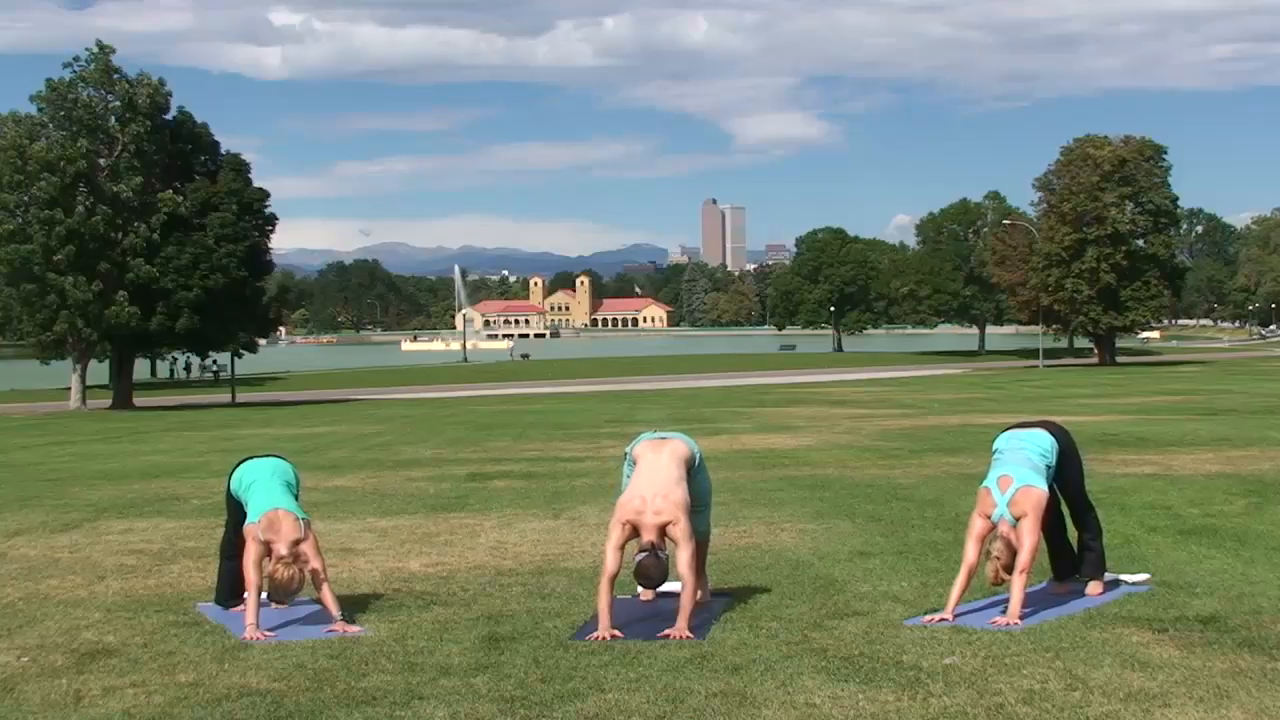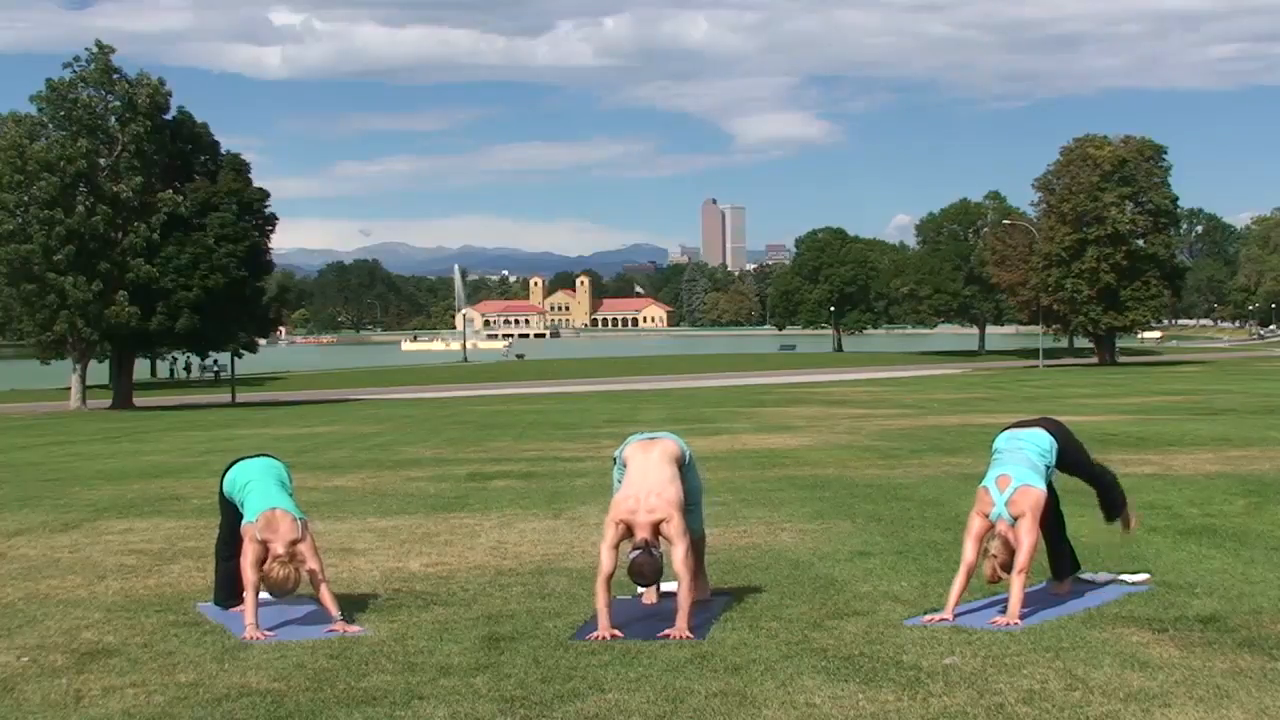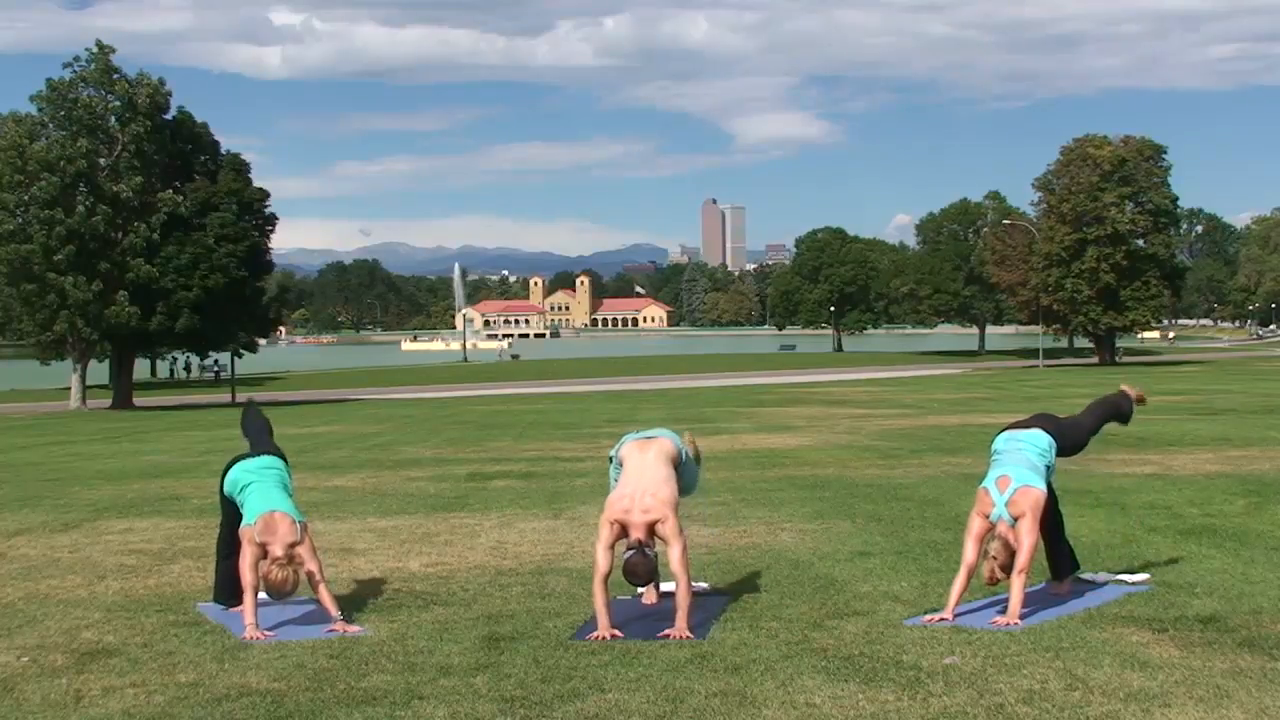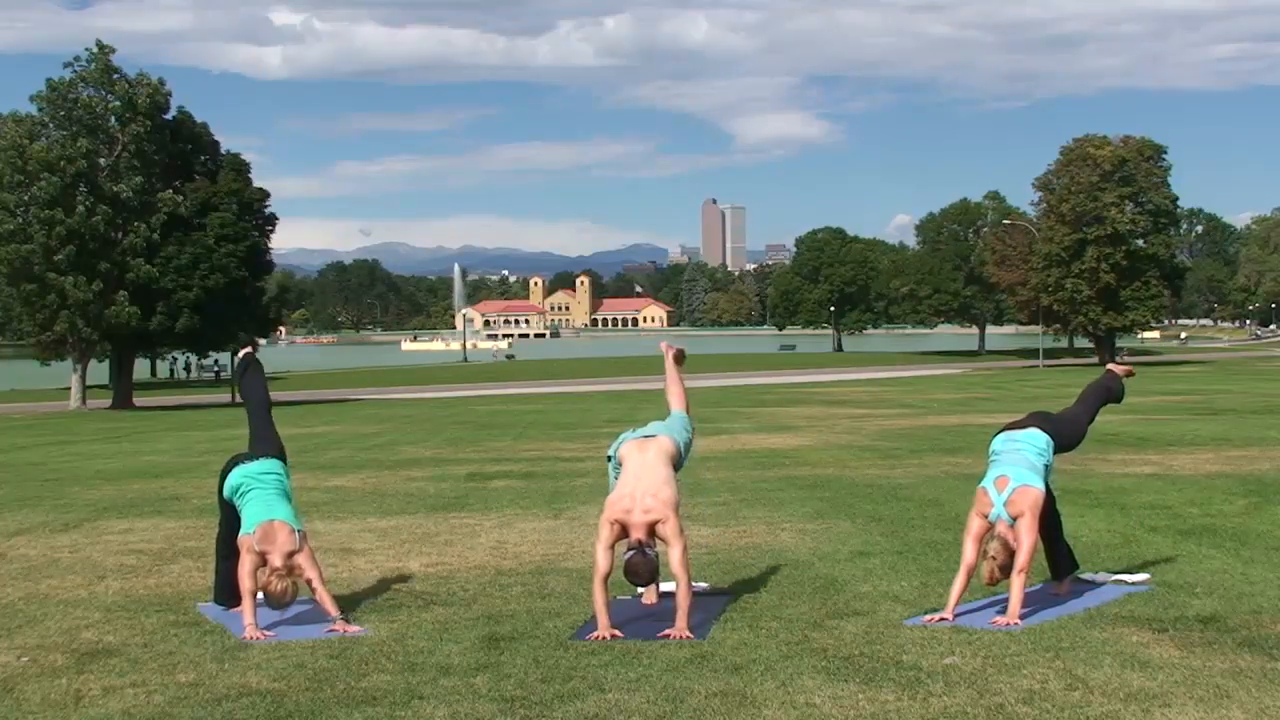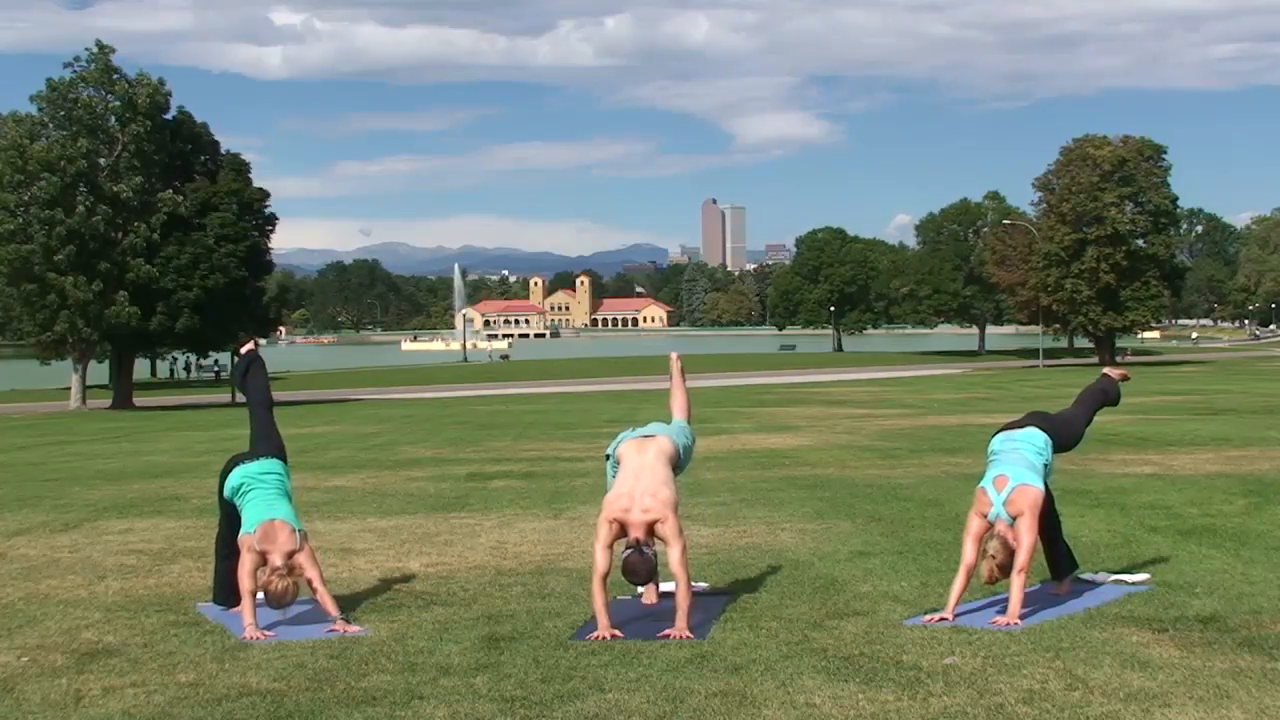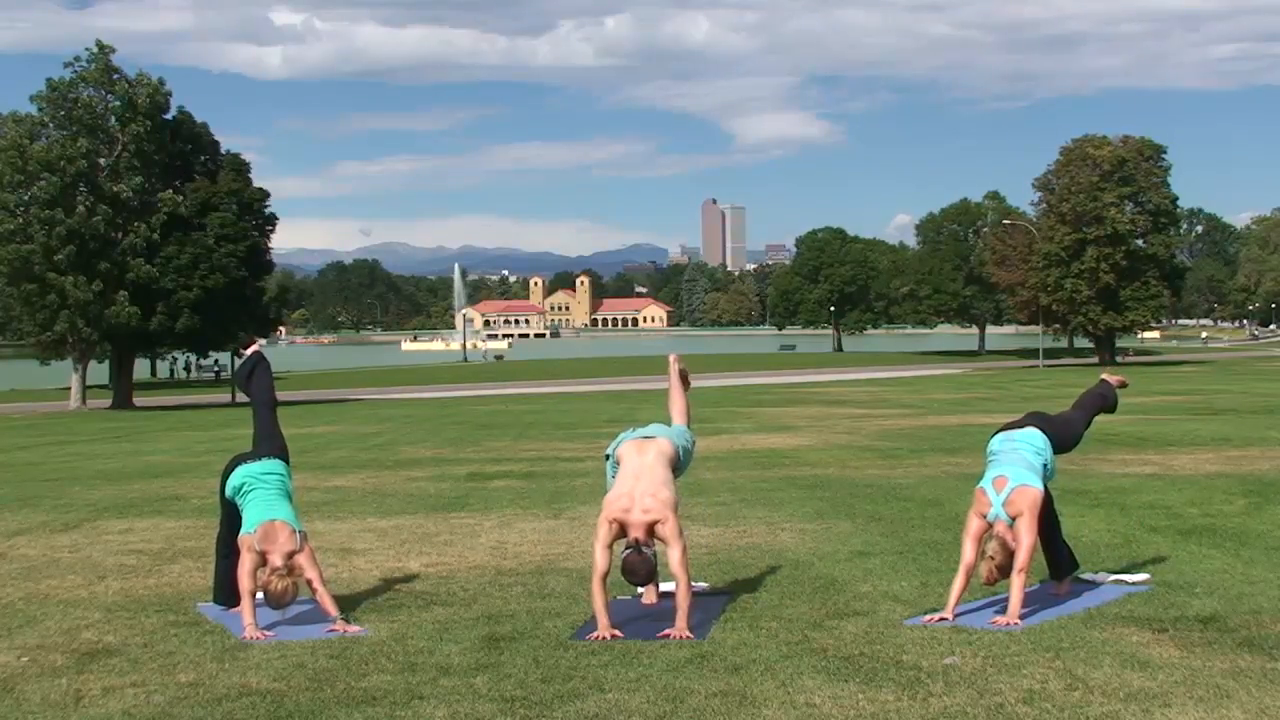
dt=0.5s
person 1, frame 1
left shoulder: (303, 534)
right shoulder: (256, 536)
left elbow: (322, 581)
right elbow: (253, 587)
left wrist: (339, 619)
right wrist: (251, 626)
right hip: (244, 476)
right knee: (235, 543)
left ankle: (277, 596)
right ankle: (228, 598)
person 1, frame 2
left shoulder: (300, 535)
right shoulder: (253, 536)
left elbow: (320, 580)
right elbow: (250, 586)
left wrist: (339, 618)
right wrist: (251, 626)
right hip: (236, 477)
right knee: (230, 544)
right ankle: (227, 598)
person 1, frame 3
left shoulder: (298, 538)
right shoulder: (253, 539)
left elbow: (318, 581)
right elbow: (249, 587)
left wrist: (338, 618)
right wrist: (250, 626)
left hip: (272, 465)
right hip: (237, 475)
left knee: (261, 437)
right knee: (230, 542)
left ankle: (251, 411)
right ankle: (228, 598)
person 1, frame 4
left shoulder: (297, 546)
right shoulder: (251, 547)
left elbow: (318, 585)
right elbow: (247, 591)
left wrist: (338, 619)
right wrist: (250, 626)
left hip: (270, 468)
right hip: (237, 477)
left knee: (260, 411)
right knee: (228, 543)
left ankle: (247, 361)
right ankle: (226, 599)
person 1, frame 5
left shoulder: (297, 544)
right shoulder: (251, 545)
left elbow: (318, 585)
right elbow: (247, 591)
left wrist: (339, 618)
right wrist: (250, 626)
left hip: (271, 466)
right hip: (237, 475)
left knee: (261, 409)
right knee: (228, 542)
left ankle: (250, 356)
right ankle: (225, 599)
person 1, frame 6
left shoulder: (297, 543)
right shoulder: (251, 544)
left elbow: (318, 586)
right elbow: (246, 591)
left wrist: (339, 619)
right wrist: (250, 626)
left hip: (273, 467)
right hip: (239, 475)
left knee: (265, 410)
right knee: (229, 541)
left ankle: (254, 359)
right ankle: (226, 601)
person 2, frame 1
left shoulder: (676, 519)
right shoulder: (623, 521)
left elbow: (687, 577)
right elbow: (607, 576)
left wrist: (682, 625)
right wrist: (603, 626)
left hip: (684, 450)
right hip: (641, 449)
left knee: (698, 525)
left ankle: (701, 577)
right ankle: (649, 586)
person 2, frame 2
left shoulder: (671, 518)
right shoulder: (617, 521)
left elbow: (684, 577)
right elbow: (603, 576)
left wrist: (682, 625)
right wrist: (603, 625)
left hip: (674, 449)
right hip: (630, 450)
left knee: (692, 524)
left ankle: (699, 573)
right ankle: (652, 585)
person 2, frame 3
left shoulder: (663, 518)
right shoulder: (612, 519)
left elbow: (682, 577)
right elbow: (600, 578)
left wrist: (680, 627)
right wrist: (604, 626)
left hip: (667, 442)
right hip: (627, 446)
left knee: (687, 487)
left ankle: (690, 447)
right ankle: (650, 586)
person 2, frame 4
left shoulder: (666, 519)
right shoulder: (612, 520)
left elbow: (682, 577)
right elbow: (600, 577)
left wrist: (681, 625)
right wrist: (603, 625)
left hip: (667, 441)
right hip: (626, 447)
left knee: (679, 415)
left ankle: (670, 357)
right ankle: (651, 585)
person 2, frame 5
left shoulder: (664, 518)
right shoulder: (610, 520)
left elbow: (682, 577)
right elbow: (598, 577)
left wrist: (681, 624)
right wrist: (603, 625)
left hip: (666, 443)
right hip: (624, 447)
left knee: (680, 426)
left ankle: (675, 366)
right ankle: (650, 584)
person 2, frame 6
left shoulder: (665, 518)
right shoulder: (610, 519)
left elbow: (682, 577)
right elbow: (598, 577)
left wrist: (681, 625)
right wrist: (603, 625)
left hip: (666, 444)
right hip: (624, 447)
left knee: (681, 430)
left ankle: (674, 369)
right ankle: (651, 584)
person 3, frame 1
left shoulder: (1027, 510)
right shoulder: (983, 514)
left elbow: (1022, 569)
right elbow: (967, 566)
left wrist: (1013, 615)
right wrist: (948, 610)
left hip: (1050, 440)
left knee: (1078, 504)
right knee: (1049, 516)
left ankle: (1095, 573)
right ankle: (1064, 575)
person 3, frame 2
left shoulder: (1026, 509)
right shoulder: (982, 512)
left elbow: (1020, 570)
right elbow: (966, 566)
left wrist: (1012, 614)
right wrist: (948, 610)
left hip: (1048, 438)
right hip: (1008, 440)
left knee: (1091, 473)
right knee: (1048, 515)
left ankle: (1120, 509)
right ankle: (1064, 574)
person 3, frame 3
left shoulder: (1026, 508)
right shoulder: (982, 511)
left elbow: (1020, 570)
right elbow: (966, 566)
left wrist: (1013, 615)
right wrist: (948, 610)
left hip: (1045, 438)
right hip: (1008, 440)
left knee: (1089, 420)
right knee: (1048, 516)
left ankle: (1125, 396)
right ankle: (1063, 575)
person 3, frame 4
left shoulder: (1024, 508)
right shoulder: (981, 510)
left elbow: (1021, 569)
right elbow: (966, 566)
left wrist: (1013, 614)
right wrist: (948, 610)
left hip: (1043, 436)
right hip: (1006, 440)
left knee: (1082, 412)
right knee: (1046, 518)
left ankle: (1113, 374)
right ankle: (1064, 574)
person 3, frame 5
left shoulder: (1024, 507)
right shoulder: (980, 511)
left elbow: (1020, 569)
right elbow: (966, 566)
left wrist: (1012, 614)
right wrist: (948, 610)
left hip: (1042, 435)
right hip: (1005, 439)
left knee: (1080, 413)
right knee: (1045, 518)
left ankle: (1109, 379)
right ankle: (1063, 574)
person 3, frame 6
left shoulder: (1024, 507)
right shoulder: (980, 510)
left elbow: (1020, 569)
right elbow: (965, 566)
left wrist: (1012, 614)
right wrist: (948, 610)
left hip: (1041, 436)
right hip: (1004, 440)
left knee: (1079, 416)
right knee: (1043, 517)
left ankle: (1107, 385)
right ankle: (1063, 573)
